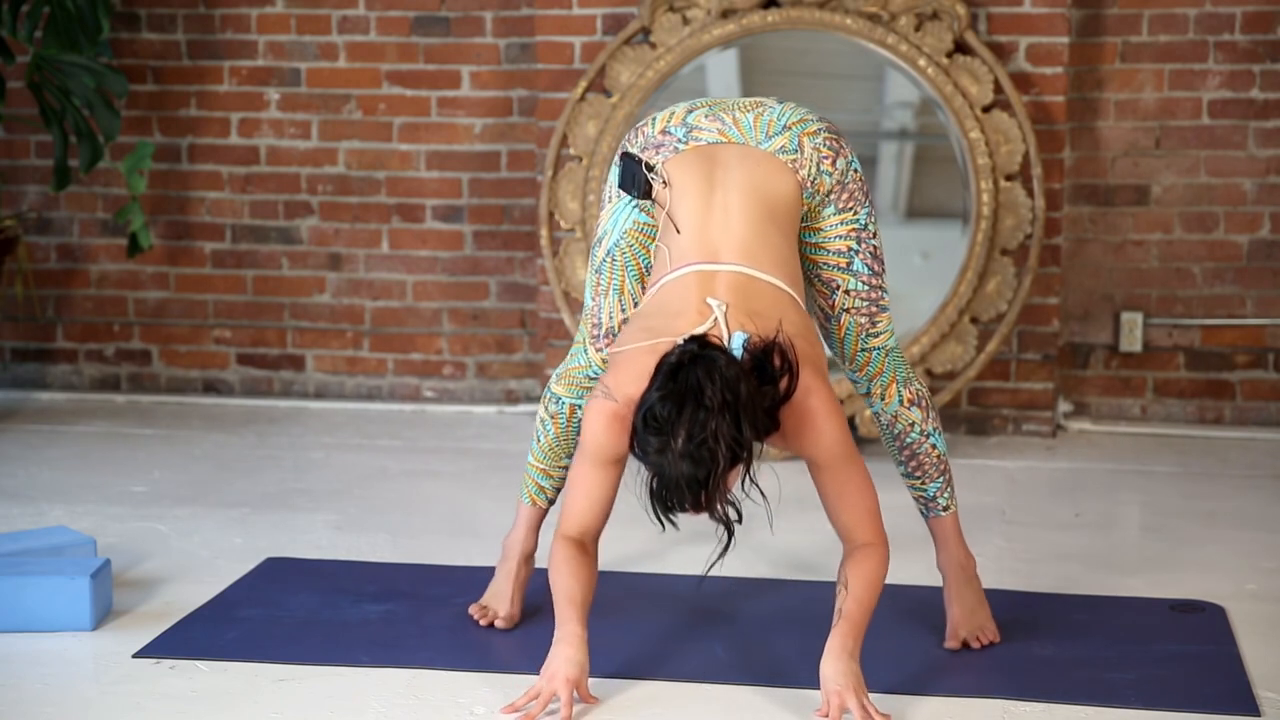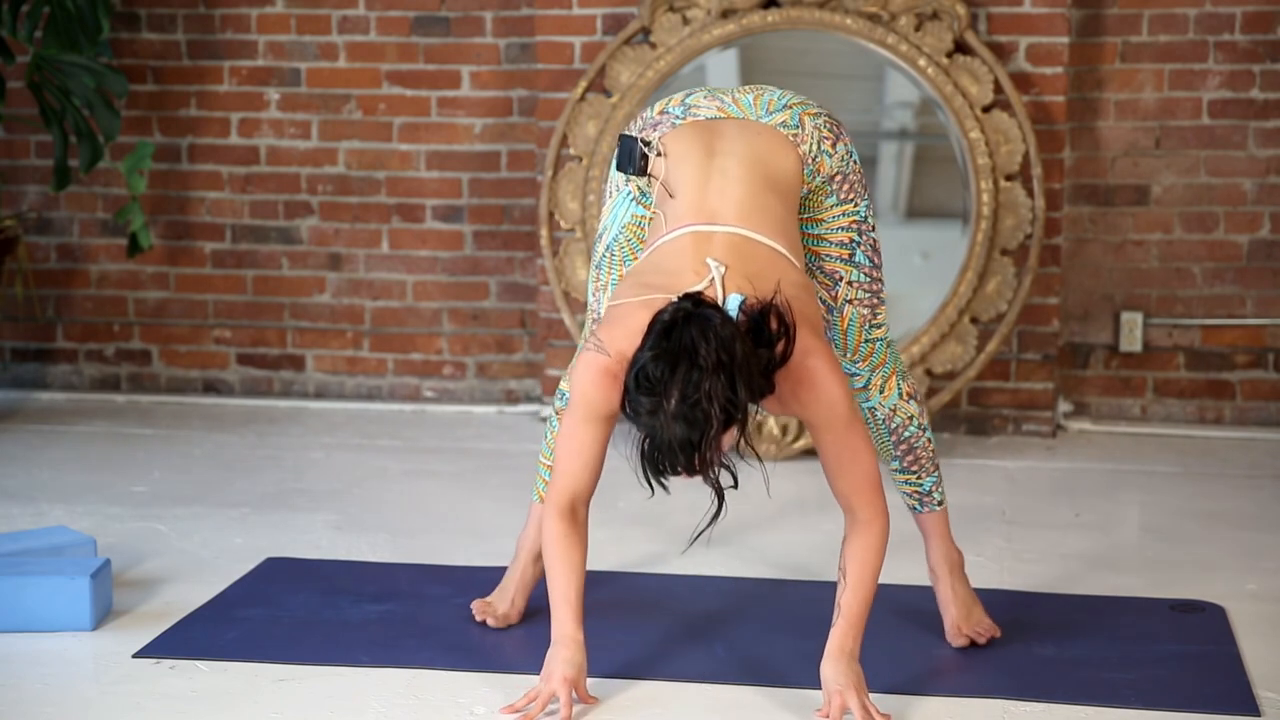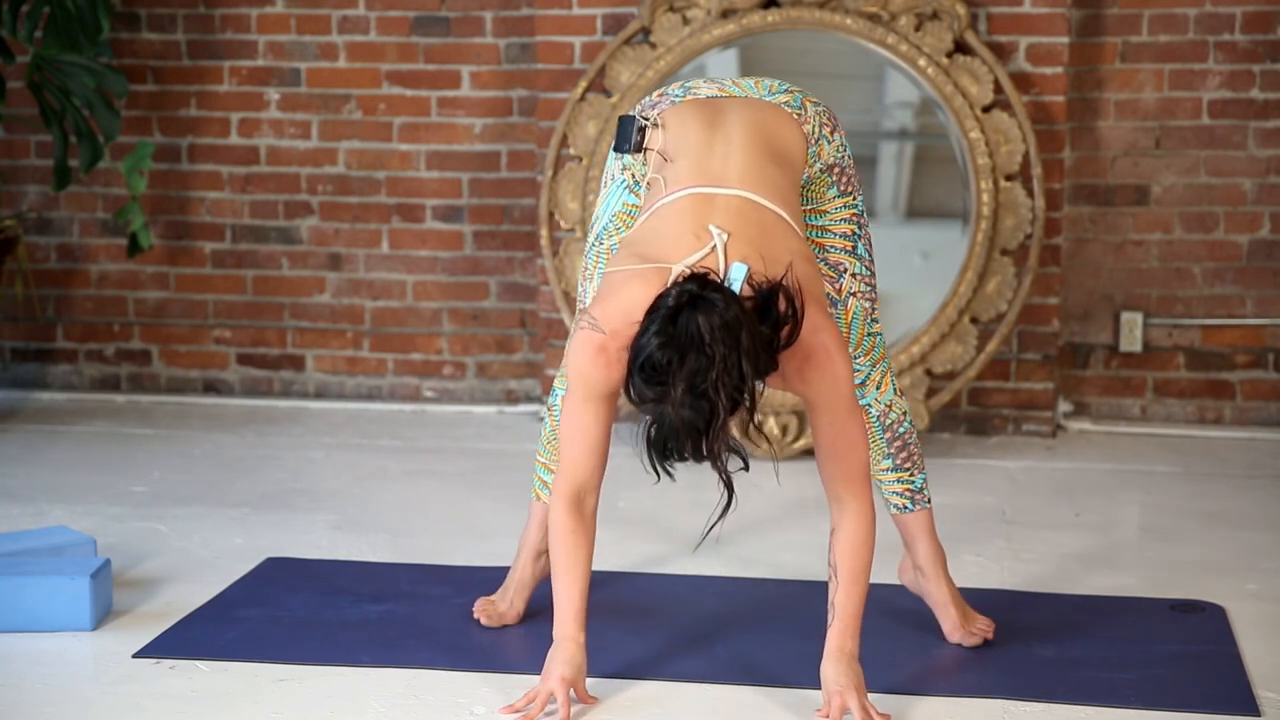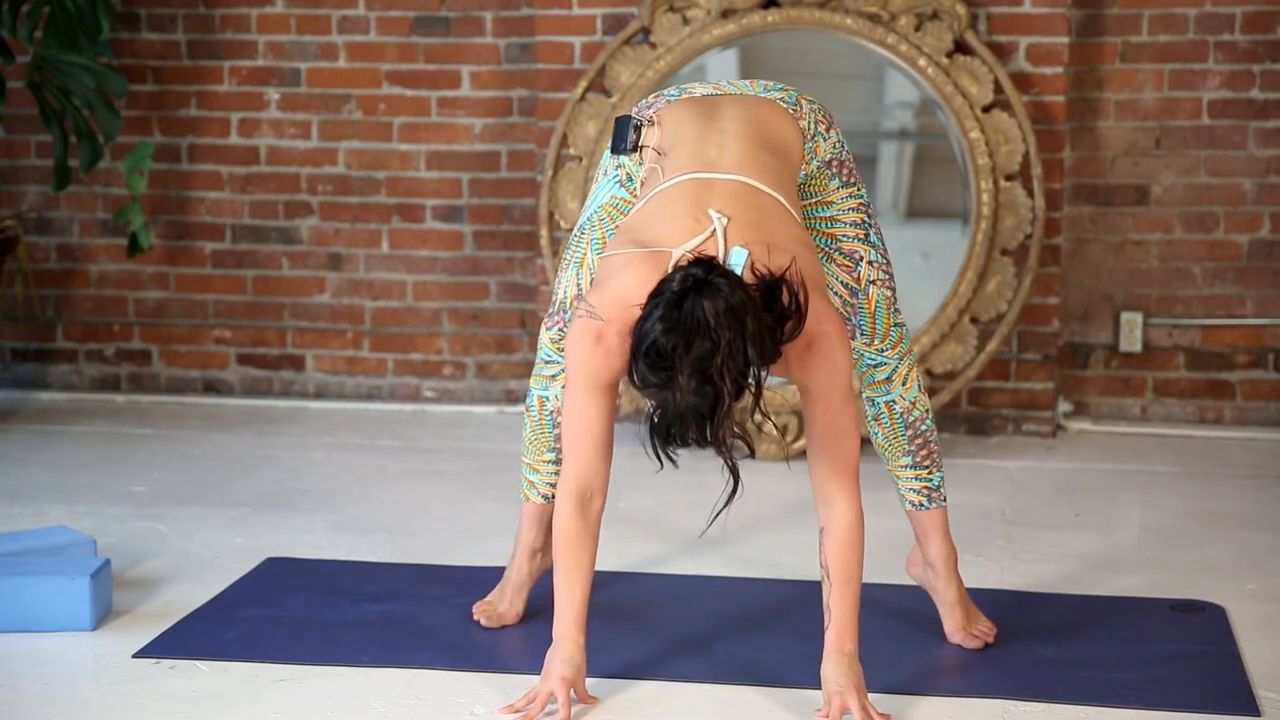
dt=0.3s
person 1, frame 1
left shoulder: (801, 400)
right shoulder: (622, 391)
left elbow: (866, 542)
right elbow: (575, 535)
left wrist: (842, 655)
right wrist: (569, 640)
left knee: (878, 366)
left ankle: (955, 561)
right ankle: (517, 551)
person 1, frame 2
left shoulder: (802, 363)
right shoulder: (611, 356)
left elbow: (866, 514)
right elbow: (566, 504)
left wrist: (841, 656)
right wrist: (565, 644)
left knee: (870, 364)
left ankle: (944, 561)
right ankle: (527, 556)
person 1, frame 3
left shoulder: (810, 343)
right shoulder: (608, 332)
left elbow: (850, 503)
right elbow: (574, 494)
left wrist: (841, 658)
right wrist: (566, 646)
left knee: (864, 363)
right knee: (578, 370)
left ankle: (926, 565)
right ankle: (531, 556)
person 1, frame 4
left shoulder: (811, 327)
right shoulder: (605, 320)
left elbow: (838, 498)
right elbow: (581, 492)
left wrist: (841, 658)
right wrist: (565, 646)
left hip: (794, 134)
left knee: (882, 351)
right knee: (561, 349)
left ankle: (936, 560)
right ankle: (530, 552)
